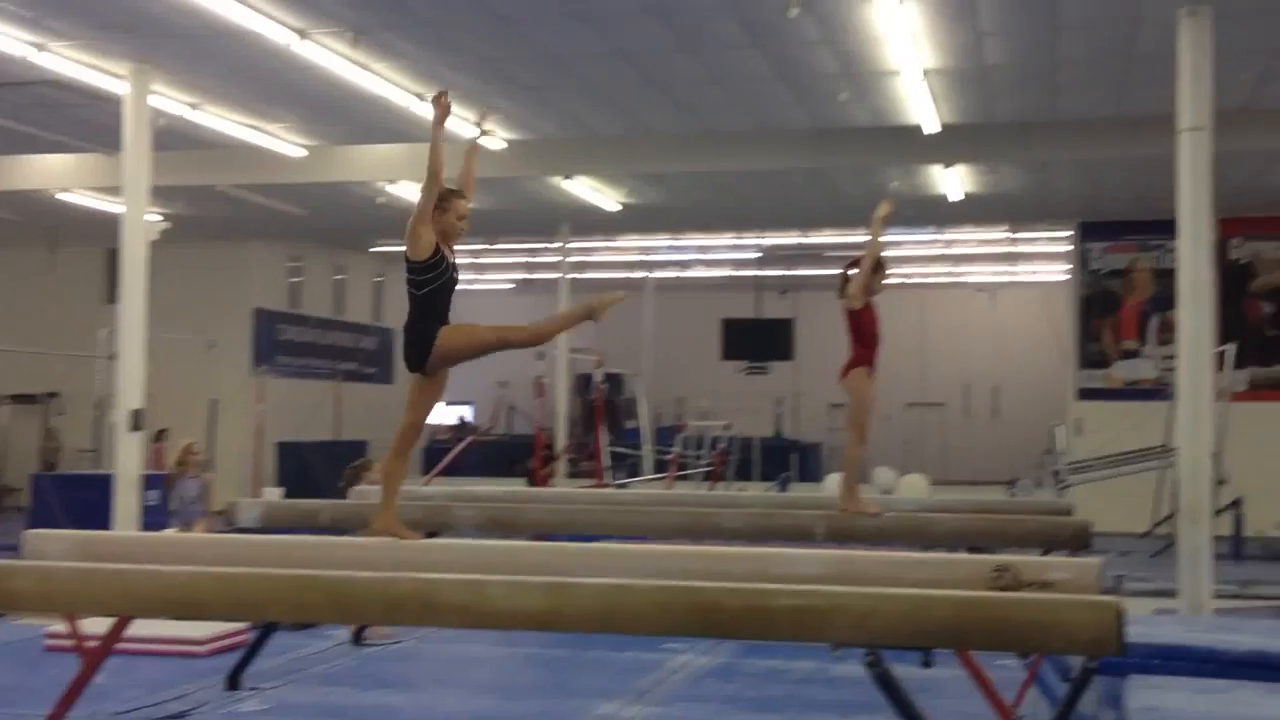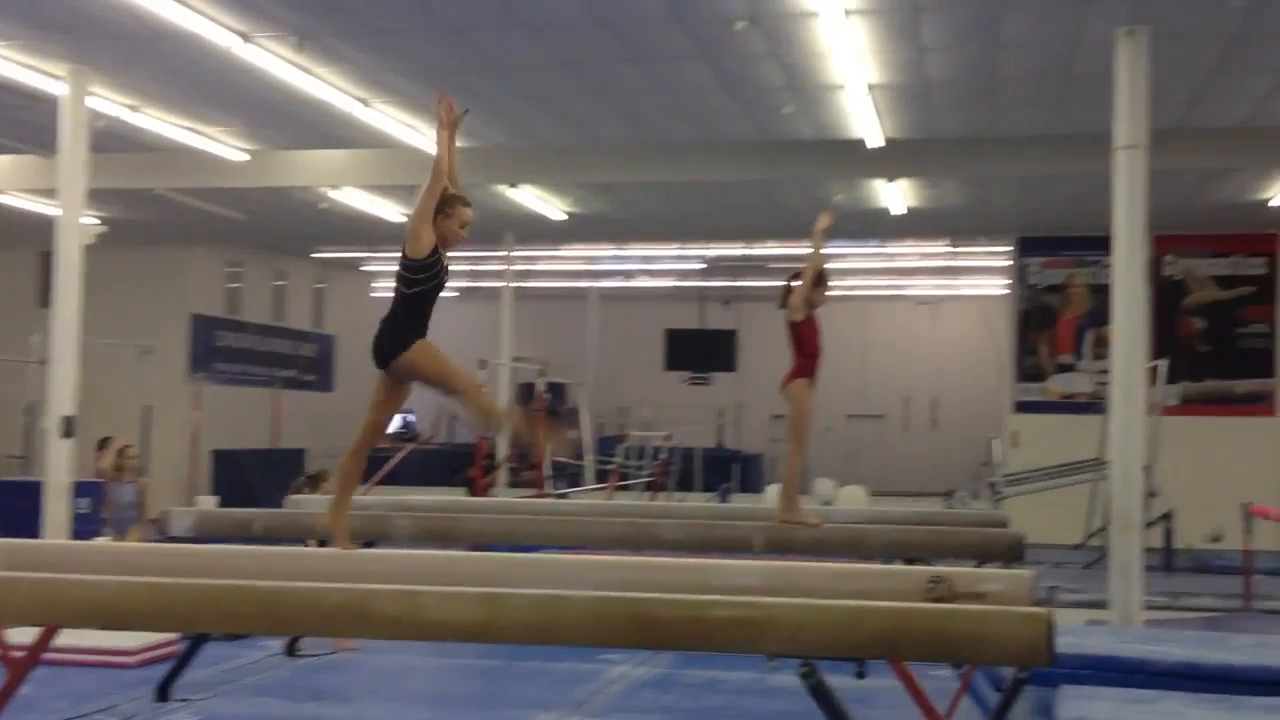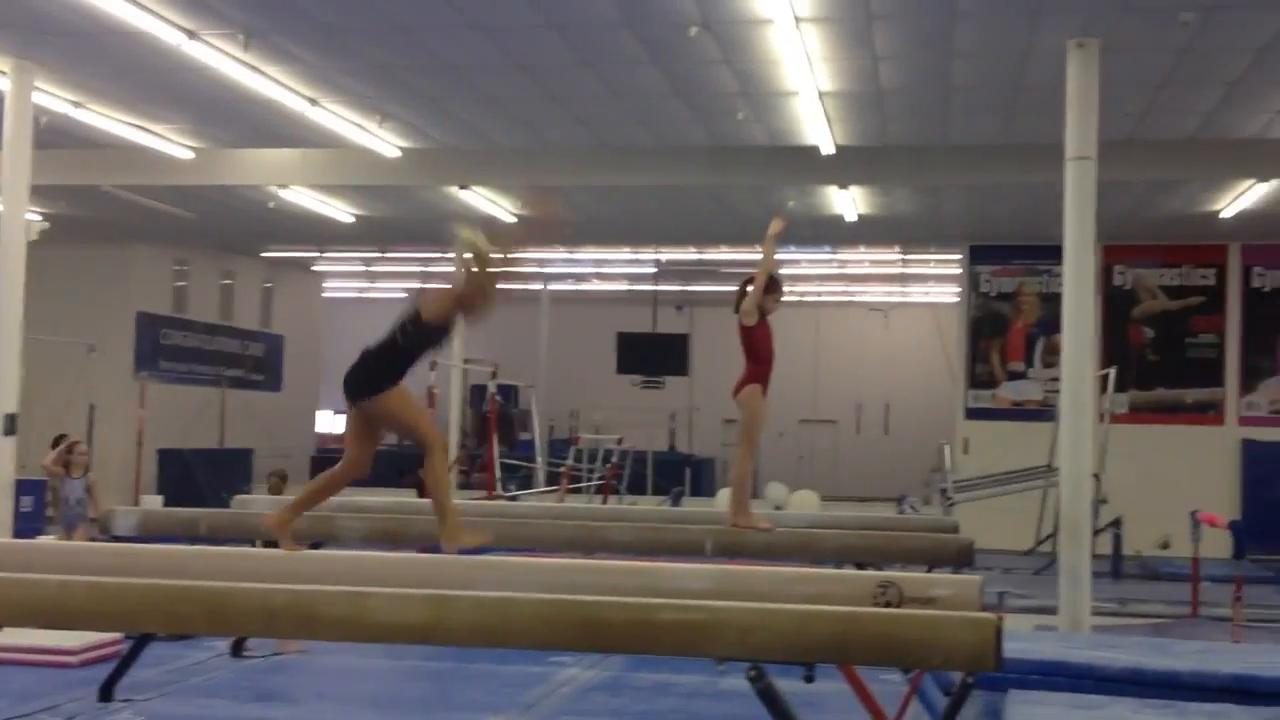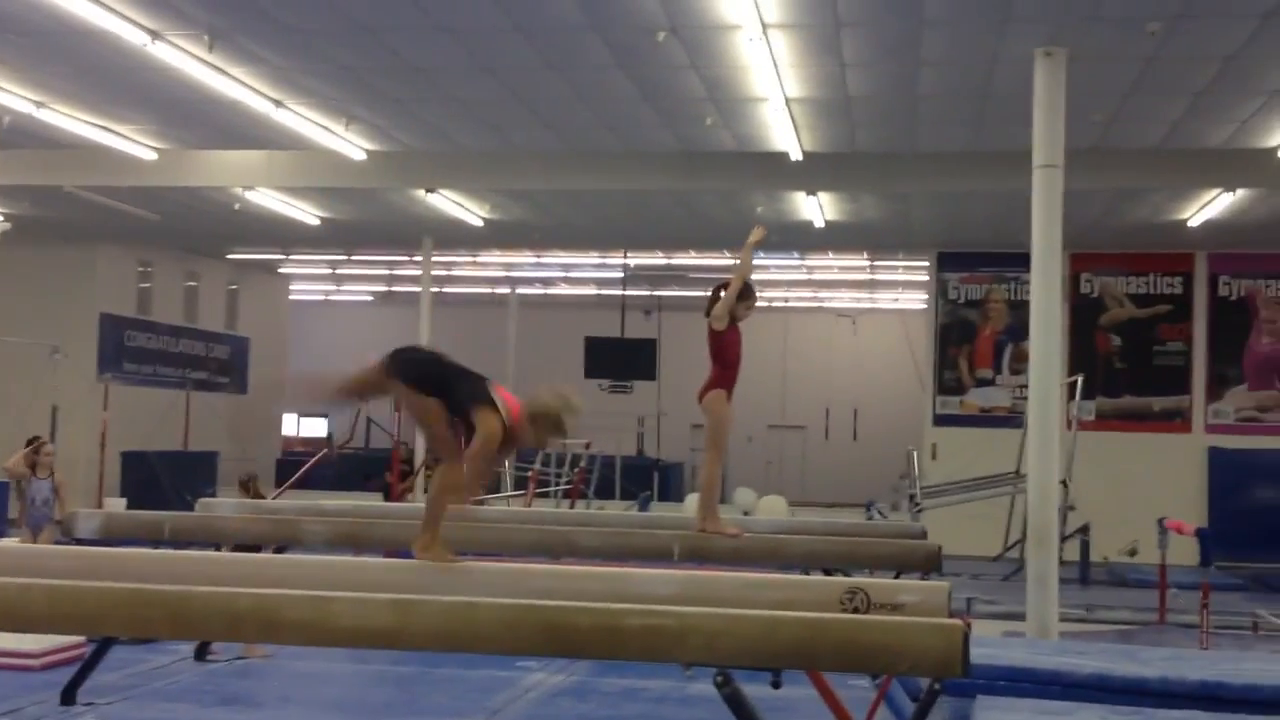
dt=0.2s
person 1, frame 1
left shoulder: (443, 248)
right shoulder: (421, 241)
left elbow: (463, 190)
right elbow: (433, 184)
left wrist: (475, 141)
right wrist: (437, 126)
left hip: (432, 346)
right hip: (428, 340)
left knee: (410, 432)
right knee: (514, 334)
left ankle: (386, 517)
person 1, frame 2
left shoulder: (435, 251)
right shoulder: (421, 241)
left elbow: (449, 185)
right elbow: (435, 183)
left wrist: (451, 135)
right wrist: (443, 131)
left hip: (403, 346)
right hip: (398, 342)
left knee: (371, 433)
right knee: (466, 386)
left ankle: (337, 517)
person 1, frame 3
left shoulder: (443, 313)
right shoulder: (440, 306)
right elbow: (476, 285)
left hip: (372, 379)
right hip: (369, 379)
left knee: (353, 467)
right knee: (435, 442)
left ankle: (284, 520)
right ankle: (452, 531)
person 1, frame 4
left shoulder: (514, 411)
right shoulder: (492, 426)
left hip: (415, 363)
right hip: (411, 367)
right knee: (449, 457)
right ankle: (427, 543)
person 2, frame 1
left shoulder: (863, 300)
right shoulder: (854, 295)
left elbow: (871, 257)
right elbow: (869, 257)
left wrist: (879, 222)
right wrist: (877, 221)
left hip: (862, 371)
right hip: (857, 370)
left knee: (858, 436)
right knee: (857, 435)
left ankle: (849, 496)
right ankle: (850, 497)
person 2, frame 2
left shoulder: (805, 312)
right shoulder: (796, 307)
left elbow: (814, 270)
right elbow: (812, 269)
left wrist: (820, 235)
right wrist: (818, 233)
left hip: (802, 381)
right hip: (798, 381)
left knee: (797, 447)
right knee: (797, 446)
left ankle: (788, 508)
right ankle: (790, 508)
person 2, frame 3
left shoulder: (758, 318)
right shoulder: (748, 313)
left elbow: (766, 274)
right elbow: (764, 273)
left wrist: (772, 239)
right wrist: (770, 238)
left hip: (754, 387)
right hip: (751, 387)
left knee: (747, 453)
right knee: (747, 452)
left ankle: (739, 513)
right ankle: (741, 514)
person 2, frame 4
left shoulder: (728, 323)
right shoulder: (719, 316)
left elbow: (740, 280)
right elbow: (738, 279)
left wrist: (750, 248)
right wrist: (749, 246)
left hip: (719, 392)
right hip: (715, 391)
left knee: (715, 456)
right knee: (715, 456)
left ankle: (706, 518)
right ankle: (710, 519)
